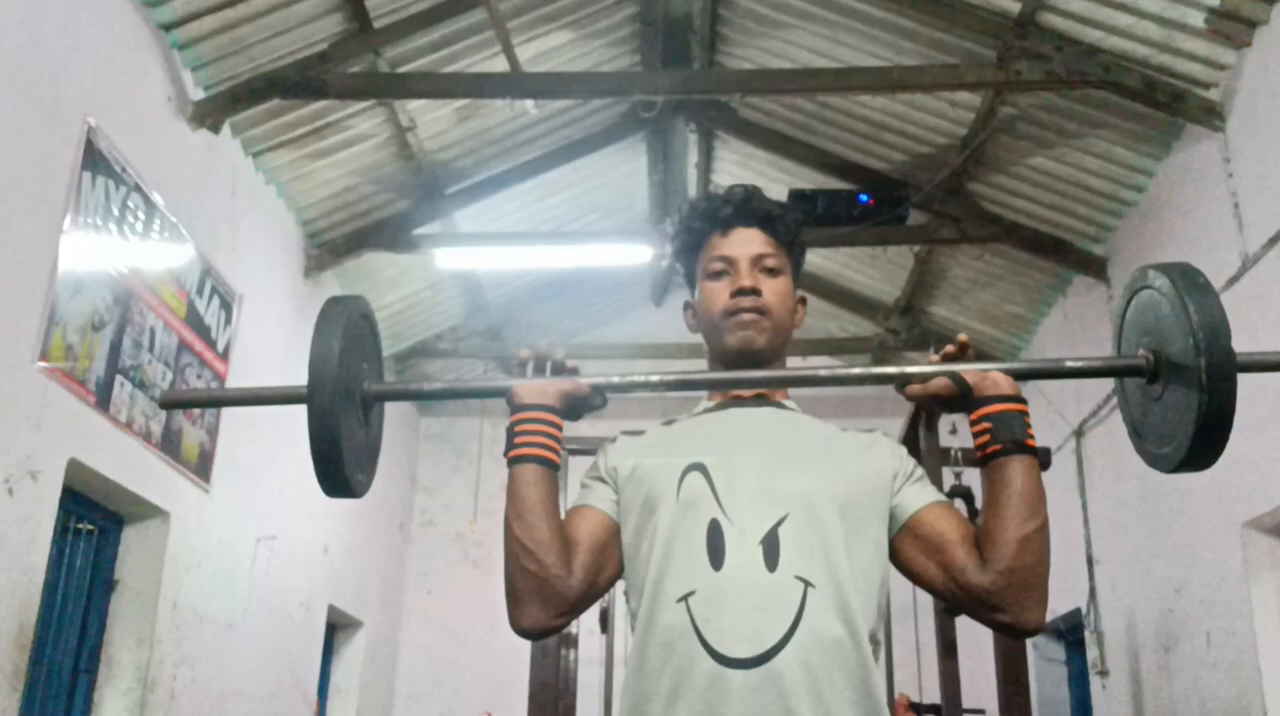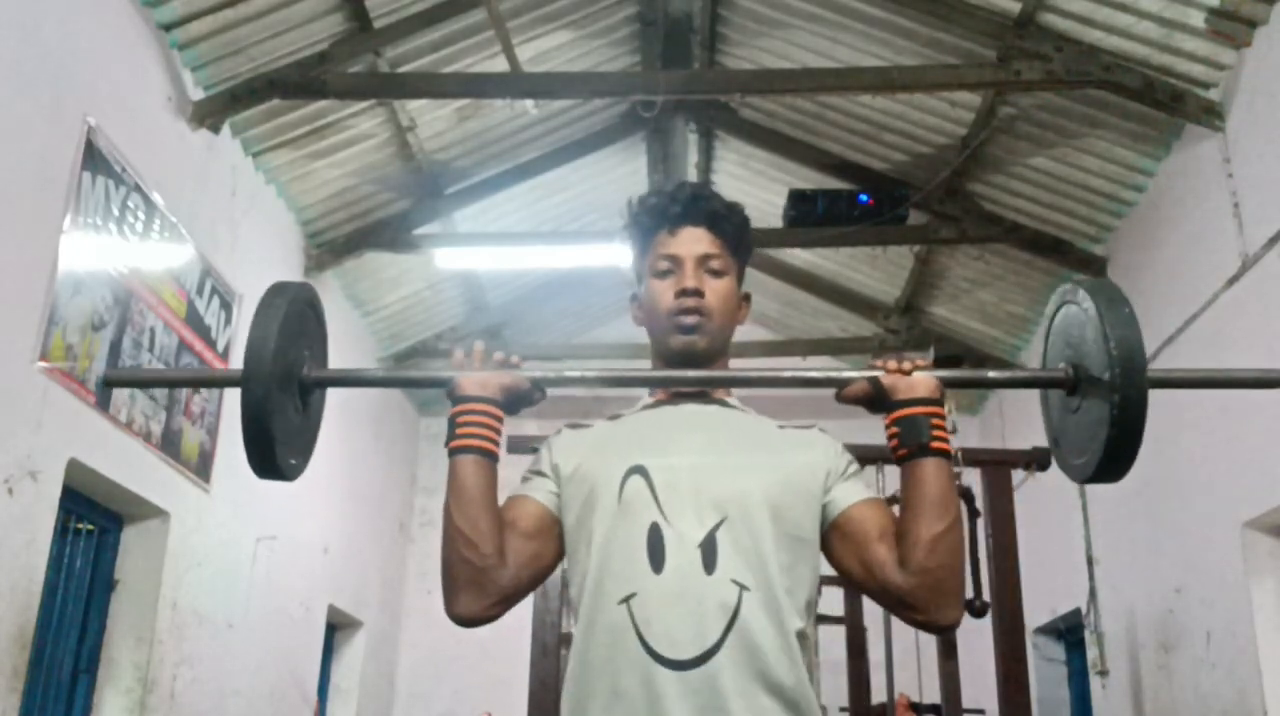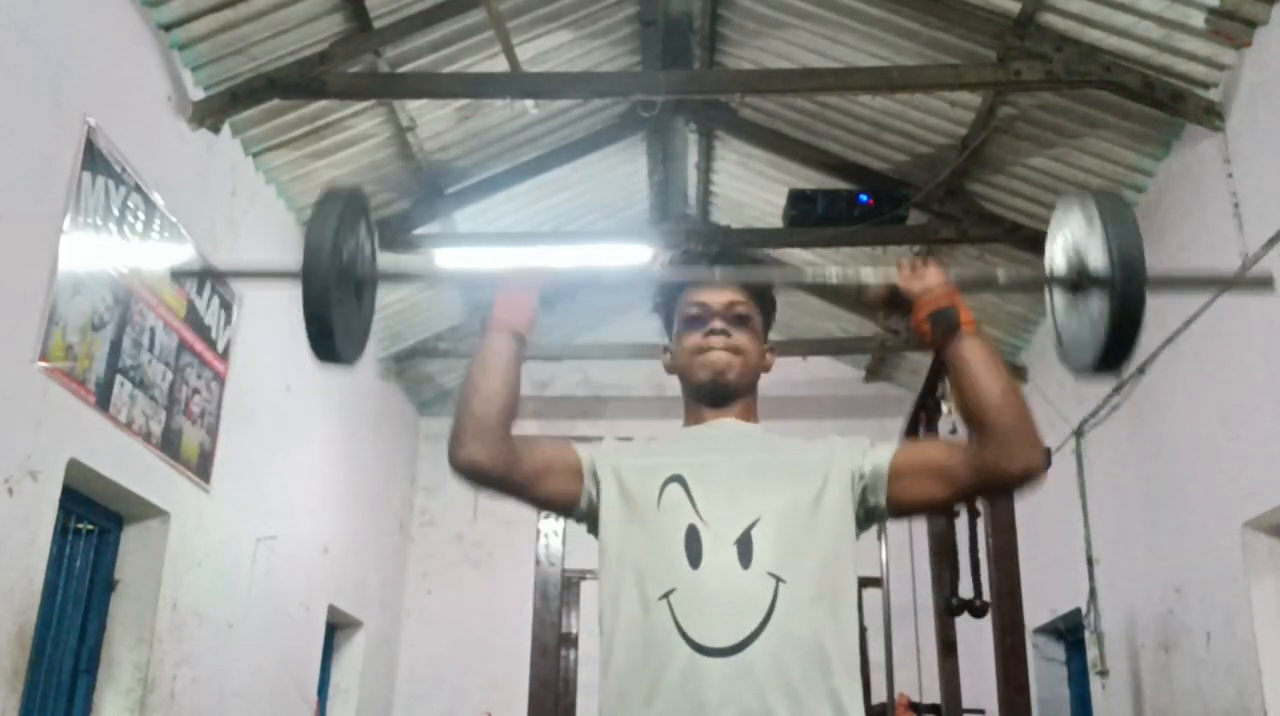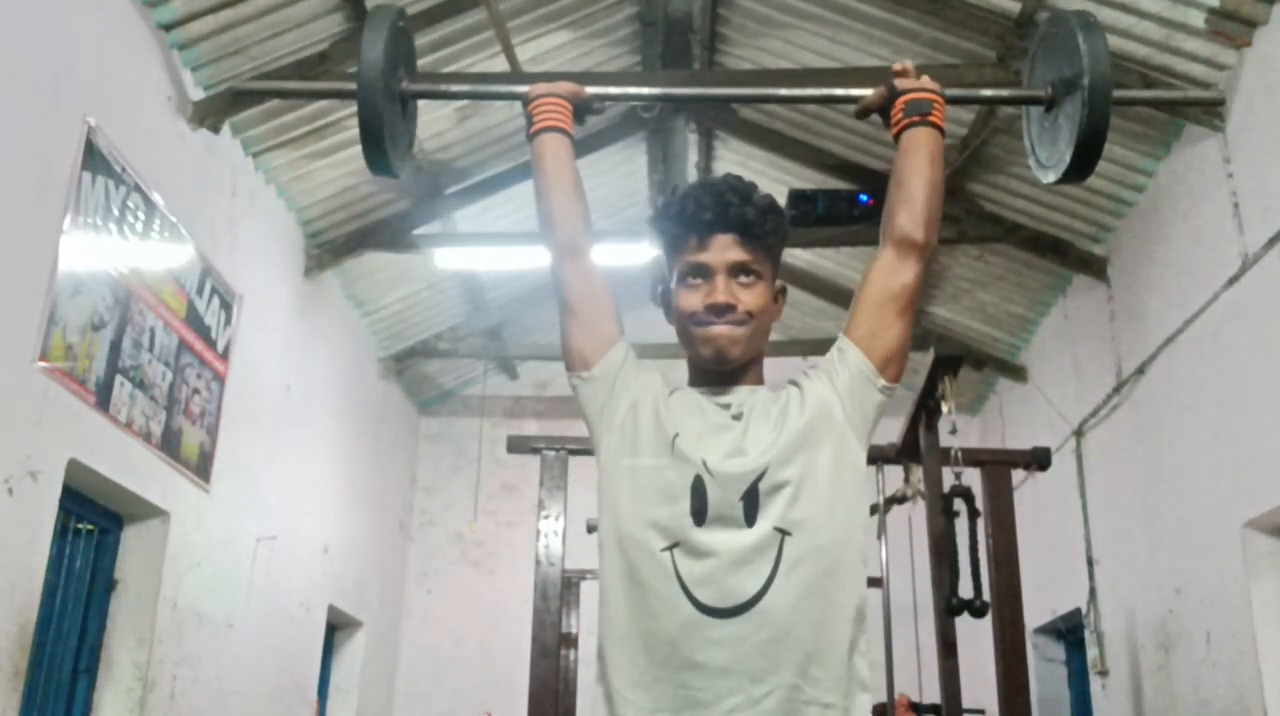
dt=1s
person 1, frame 1
left shoulder: (872, 458)
right shoulder: (630, 460)
left elbow: (1011, 600)
right elbow: (542, 605)
left wrist: (1000, 411)
right wrist: (535, 425)
person 1, frame 2
left shoulder: (811, 455)
right shoulder: (573, 453)
left elbow: (932, 600)
right elbow: (476, 595)
left wrist: (918, 415)
right wrist: (475, 413)
person 1, frame 3
left shoulder: (834, 468)
right shoulder: (618, 470)
left elbow: (1010, 457)
right elbow: (480, 453)
left wrist: (945, 312)
right wrist: (511, 317)
person 1, frame 4
left shoulder: (831, 408)
right shoulder: (628, 409)
left elbow: (906, 246)
right elbow: (571, 251)
left wrist: (918, 114)
right wrist: (551, 118)
